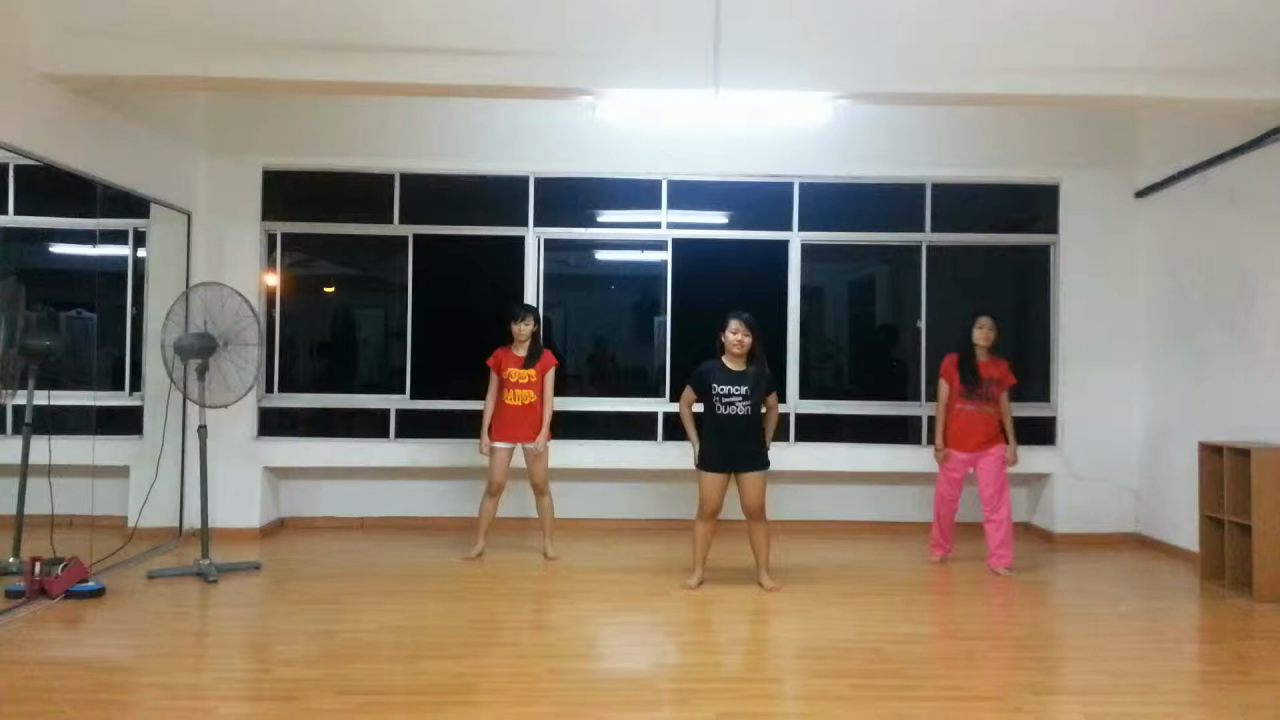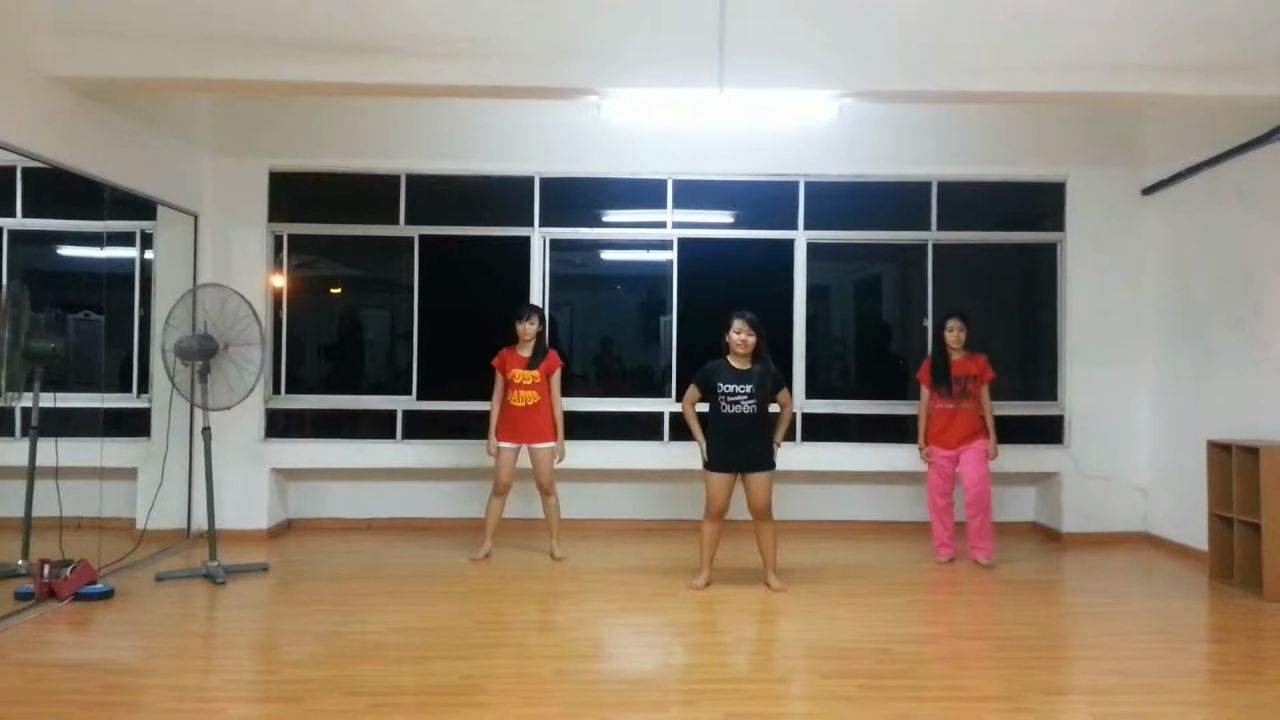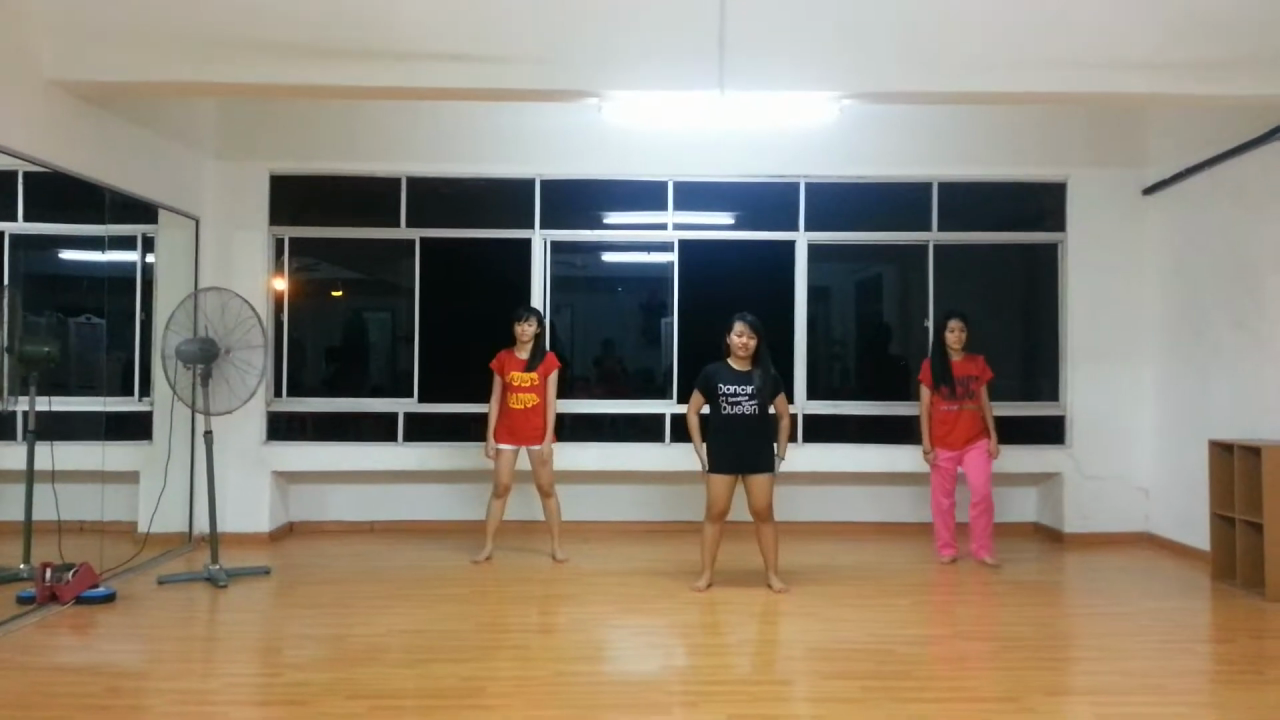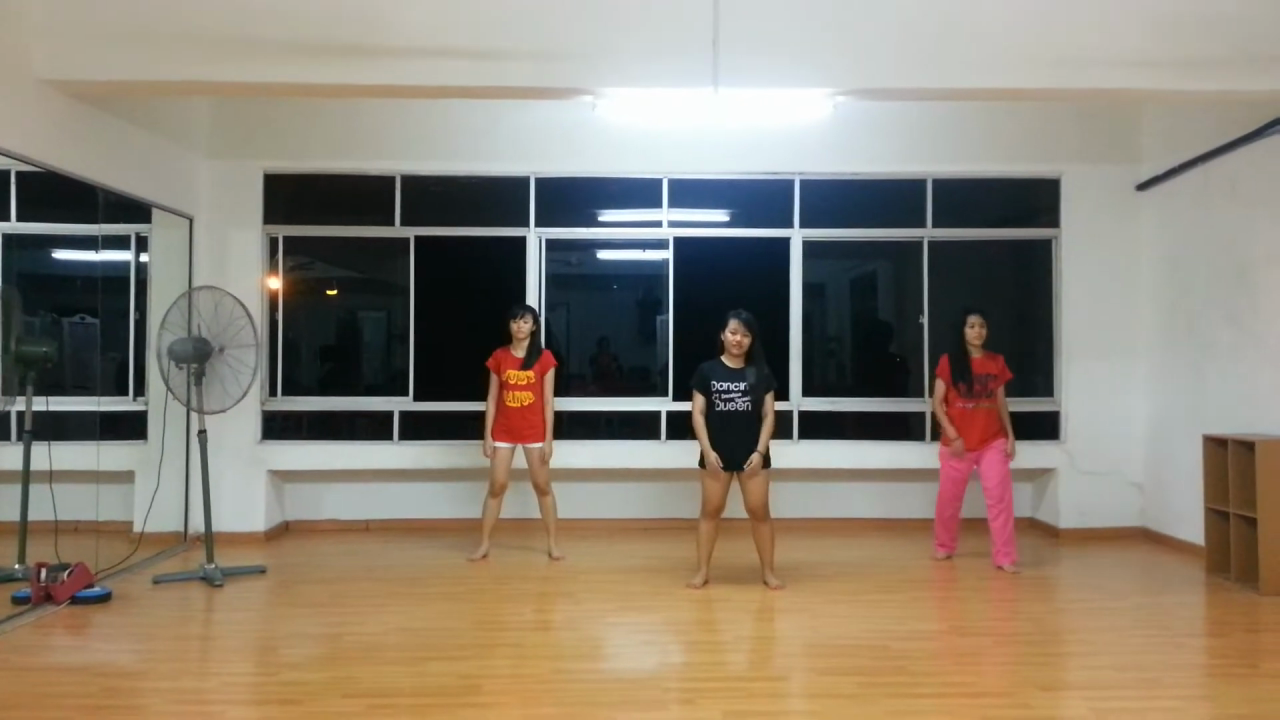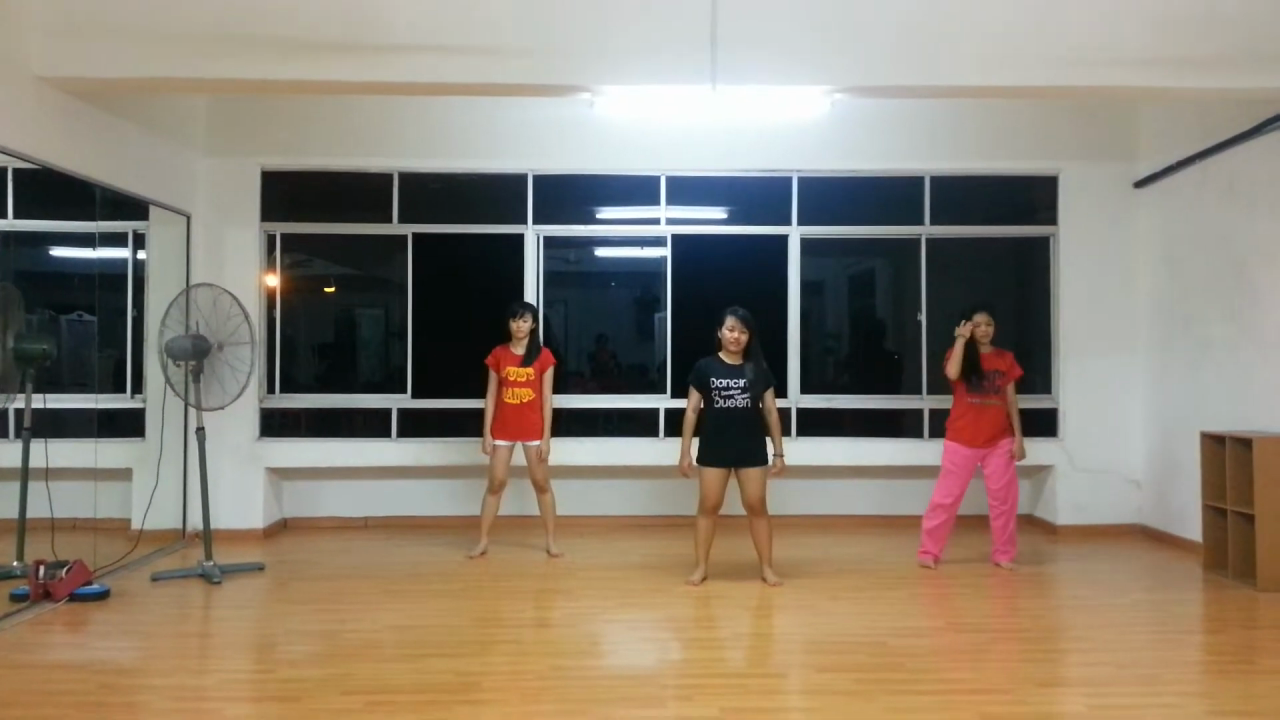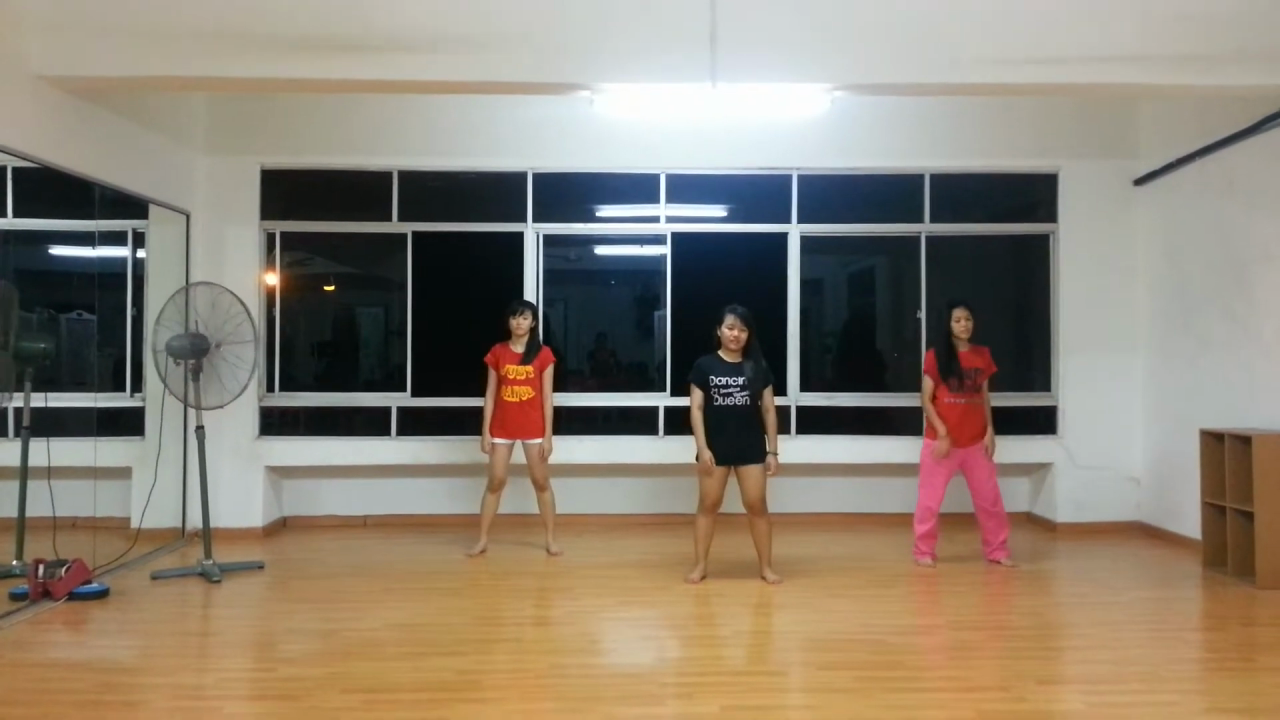
dt=0.5s
person 1, frame 1
left shoulder: (760, 373)
right shoulder: (707, 371)
left elbow: (772, 410)
right elbow: (685, 405)
left wrist: (765, 442)
right wrist: (696, 442)
left hip: (752, 454)
right hip: (714, 453)
left knee: (755, 512)
right knee: (708, 511)
left ankle: (763, 573)
right ankle: (698, 571)
person 1, frame 2
left shoulder: (767, 372)
right shoulder: (712, 370)
left elbow: (787, 405)
right elbow: (687, 403)
left wrist: (776, 441)
right wrist: (702, 440)
left hip: (758, 453)
right hip: (721, 453)
left knee: (762, 512)
right knee: (714, 511)
left ankle: (771, 573)
right ankle: (705, 572)
person 1, frame 3
left shoulder: (767, 375)
right shoulder: (712, 373)
left elbow: (783, 416)
right elbow: (693, 412)
left wrist: (780, 454)
right wrist: (700, 452)
left hip: (759, 456)
right hip: (721, 456)
left knee: (763, 513)
right knee: (715, 513)
left ankle: (772, 574)
right ankle: (706, 574)
person 1, frame 4
left shoulder: (761, 372)
right shoulder: (707, 371)
left elbow: (768, 415)
right elbow: (698, 413)
left wrist: (760, 452)
right wrist: (707, 450)
left hip: (751, 453)
right hip: (717, 453)
left knee: (759, 511)
right knee: (710, 511)
left ankle: (768, 571)
right ankle: (702, 570)
person 1, frame 5
left shoulder: (759, 369)
right shoulder: (705, 367)
left elbow: (770, 411)
right elbow: (692, 410)
left wrist: (778, 452)
right wrist: (685, 451)
left hip: (752, 450)
right hip: (713, 450)
left knee: (757, 507)
right knee: (709, 506)
left ankle: (767, 567)
right ankle: (701, 567)
person 1, frame 6
left shoulder: (758, 367)
right shoulder: (704, 365)
left elbow: (768, 410)
right elbow: (696, 408)
left wrist: (772, 451)
right wrist: (702, 448)
left hip: (751, 448)
right hip: (715, 447)
left knee: (757, 505)
right knee: (708, 505)
left ankle: (766, 566)
right ankle: (700, 565)
person 2, frame 1
left shoulder: (1001, 367)
right shoulder: (953, 362)
left elbow: (1004, 407)
right elbow: (942, 404)
left wrist: (1011, 443)
right wrist: (939, 442)
left hip: (991, 446)
right hip: (956, 445)
left knee: (996, 503)
right knee: (946, 499)
left ankle: (1000, 559)
right ankle: (940, 548)
person 2, frame 2
left shoulder: (979, 362)
right shoulder: (931, 365)
left elbow: (985, 402)
right elbow: (924, 405)
left wrist: (992, 437)
right wrist: (922, 441)
left hip: (973, 441)
right hip: (939, 442)
left knee: (978, 492)
right knee: (940, 497)
left ankle: (980, 549)
right ankle: (944, 548)
person 2, frame 3
left shoulder: (978, 363)
right shoulder: (931, 365)
left elbow: (984, 402)
right elbow: (925, 407)
left wrist: (993, 435)
right wrist: (927, 444)
left hip: (975, 441)
right hip: (942, 444)
left knee: (982, 493)
right knee: (942, 498)
left ankle: (982, 548)
right ankle: (946, 549)
person 2, frame 4
left shoulder: (997, 362)
right shoulder: (948, 361)
left elbow: (1001, 402)
right elbow: (937, 402)
left wrist: (1010, 436)
right wrist: (951, 434)
left hip: (992, 442)
right hip: (957, 442)
left knee: (999, 497)
right knee: (949, 499)
left ankle: (1005, 556)
right ankle: (944, 545)
person 2, frame 5
left shoulder: (1006, 359)
right shoulder: (958, 352)
left elbow: (1011, 400)
right elbow: (952, 375)
left wrist: (1018, 436)
right wrist: (961, 339)
left hip: (999, 441)
right hip: (961, 440)
left knee: (1003, 497)
right knee: (946, 496)
left ankle: (1003, 553)
right ankle: (929, 550)
person 2, frame 6
left shoulder: (982, 355)
right shoulder: (935, 356)
left elbow: (984, 396)
right elbow: (926, 400)
left wrist: (990, 431)
right wrist: (941, 433)
left hip: (975, 441)
right hip: (942, 440)
left knee: (989, 497)
right knee: (930, 497)
left ankle: (997, 550)
right ankle: (924, 550)
person 3, frame 1
left shoulder: (545, 358)
right shoulder: (500, 356)
left elbow: (548, 399)
right elbow: (491, 396)
left wrist: (543, 434)
right wrist: (484, 432)
left hip: (533, 431)
right hip: (503, 431)
left knee: (541, 486)
right knee: (494, 486)
left ankle: (548, 542)
right ankle: (480, 542)
person 3, frame 2
left shoulder: (550, 357)
right shoulder: (505, 356)
left elbow: (556, 400)
right elbow: (497, 397)
left wrist: (560, 438)
right wrist: (491, 434)
left hip: (540, 432)
right hip: (508, 431)
left knee: (546, 487)
right knee: (500, 486)
left ankle: (555, 543)
right ankle: (487, 543)
person 3, frame 3
left shoulder: (548, 360)
right shoulder: (503, 358)
left elbow: (551, 402)
right elbow: (495, 400)
left wrist: (547, 439)
right wrist: (490, 436)
left hip: (537, 433)
right hip: (507, 433)
left knee: (546, 488)
right knee: (500, 488)
left ankle: (556, 545)
right ankle: (488, 545)
person 3, frame 4
left shoulder: (544, 358)
right shoulder: (499, 357)
left elbow: (548, 401)
right elbow: (492, 398)
left wrist: (548, 438)
right wrist: (487, 435)
left hip: (534, 432)
right hip: (504, 432)
left knee: (543, 487)
right knee: (497, 486)
left ankle: (552, 543)
right ankle: (484, 543)
person 3, frame 5
left shoulder: (543, 356)
right shoulder: (498, 354)
left elbow: (547, 399)
right elbow: (491, 396)
left wrist: (546, 437)
right wrist: (486, 432)
left hip: (533, 430)
right hip: (503, 430)
left knee: (541, 484)
right knee: (495, 484)
left ankle: (551, 540)
right ankle: (483, 541)
person 3, frame 6
left shoulder: (543, 354)
right shoulder: (497, 352)
left elbow: (547, 397)
right elbow: (490, 394)
left wrist: (548, 435)
right wrist: (485, 431)
left hip: (533, 428)
right hip: (502, 428)
left knee: (541, 482)
right knee: (495, 482)
left ankle: (550, 538)
right ankle: (483, 539)
